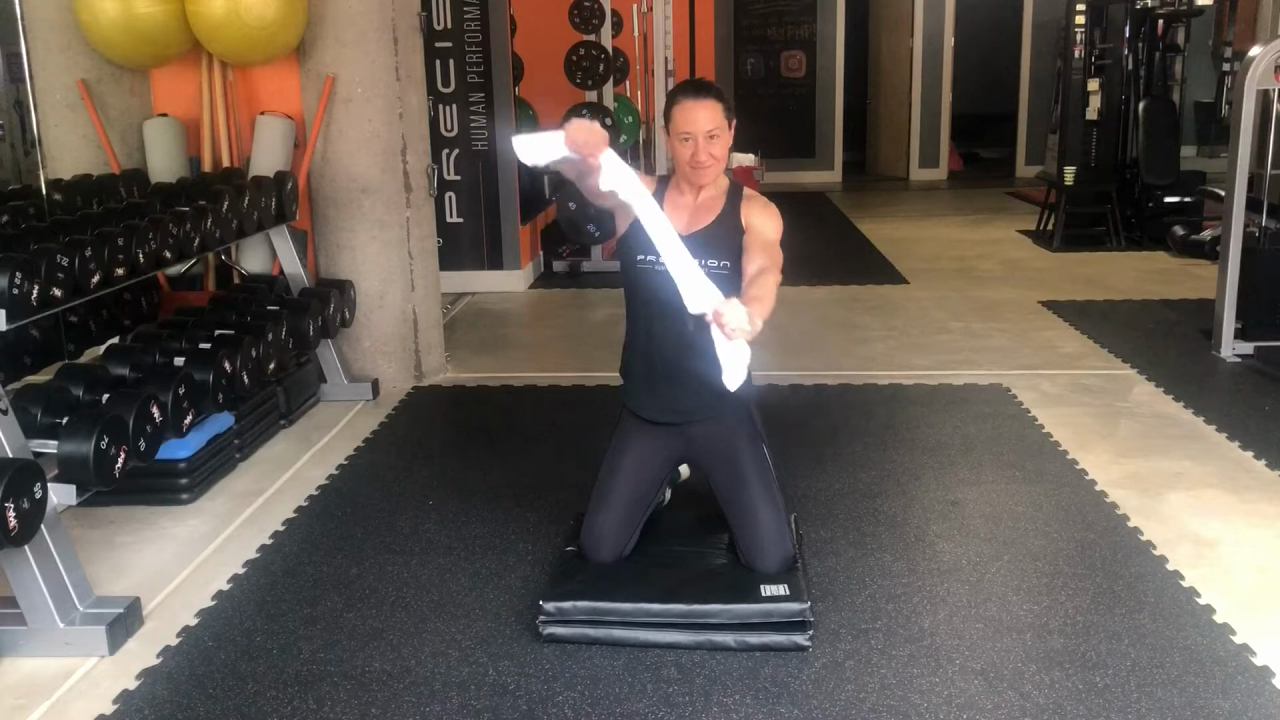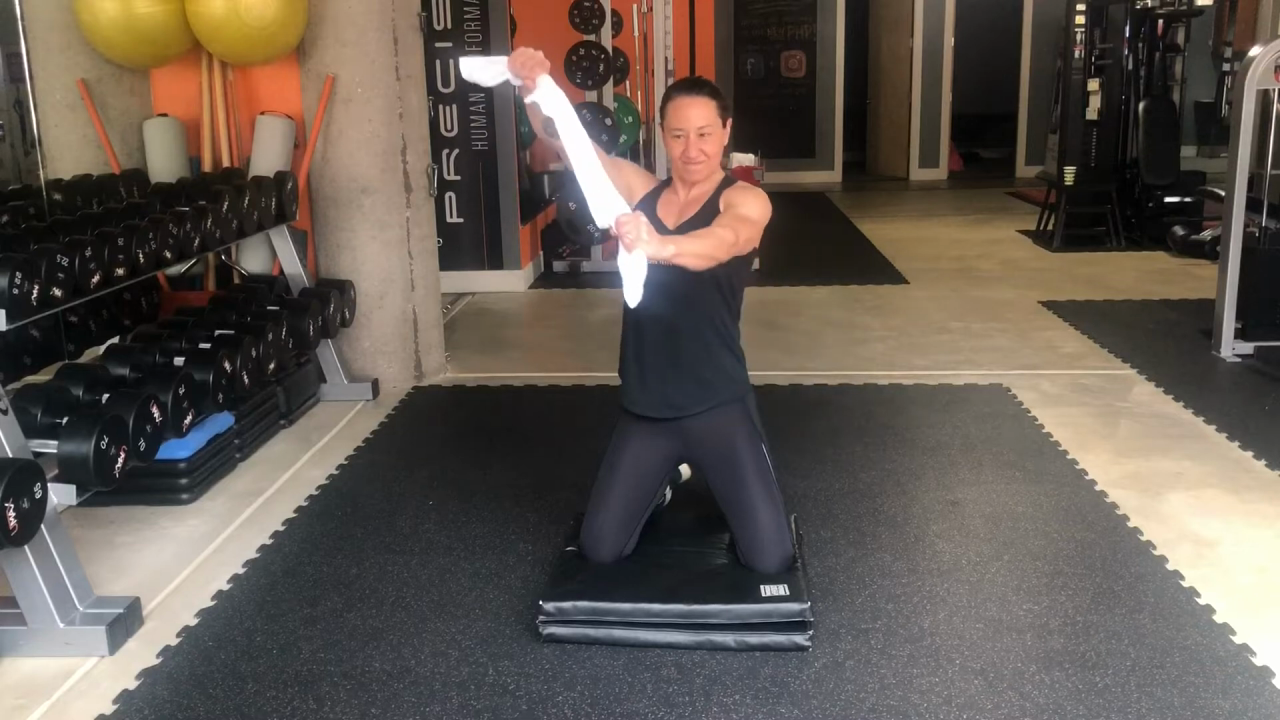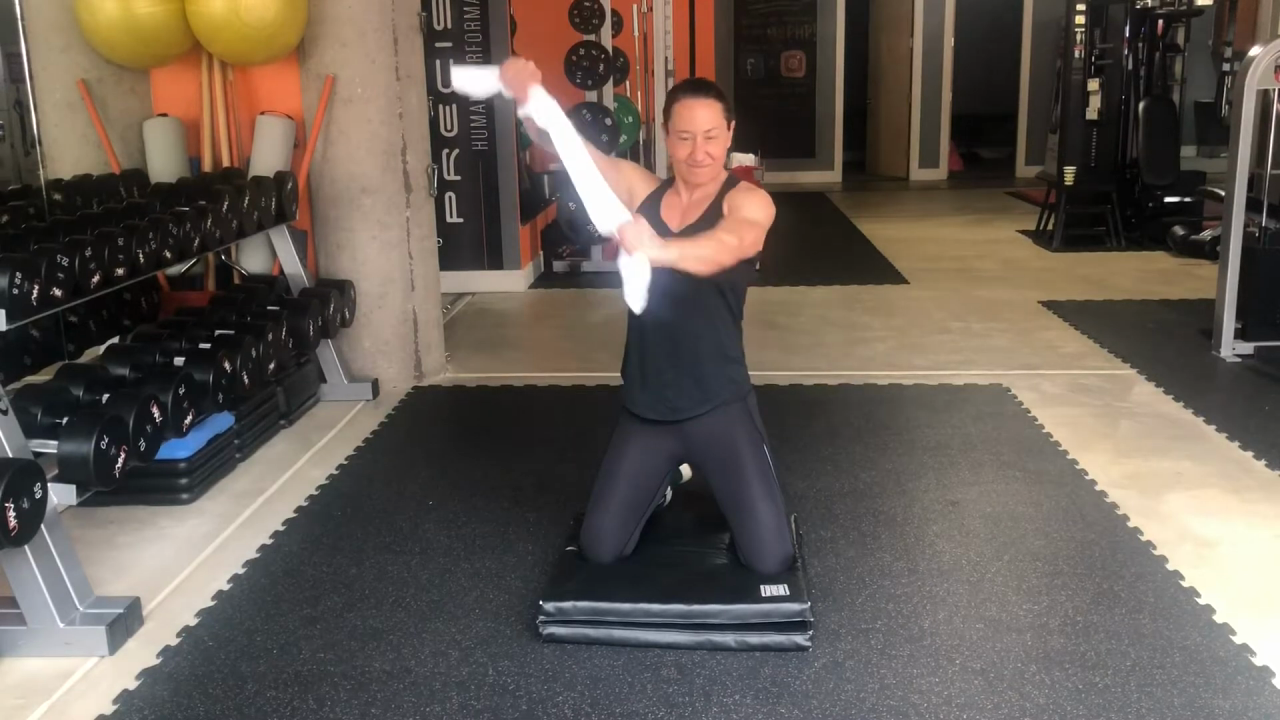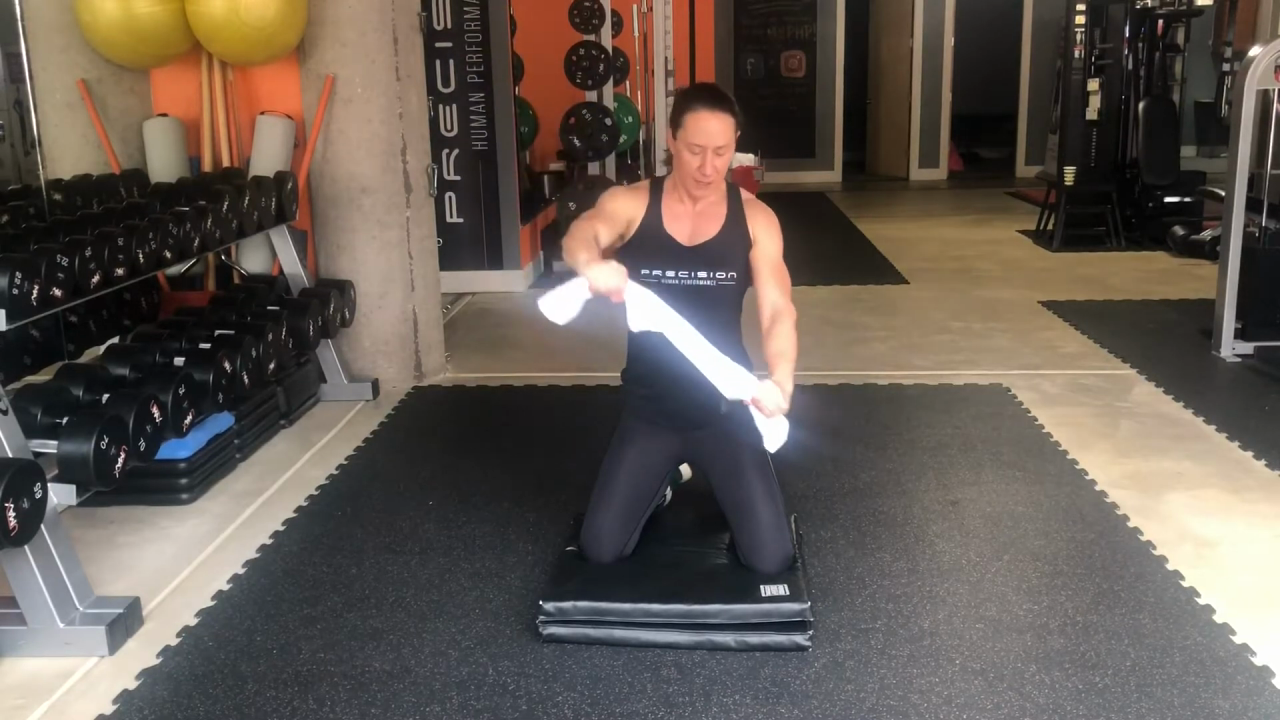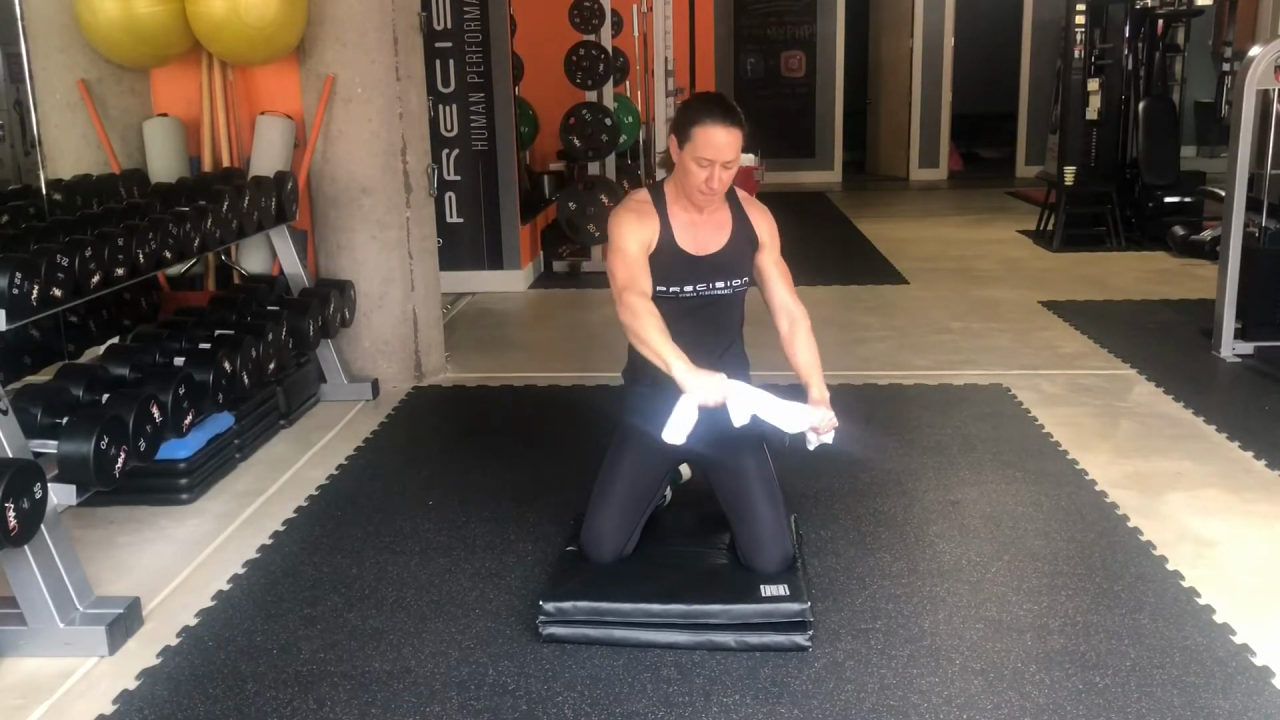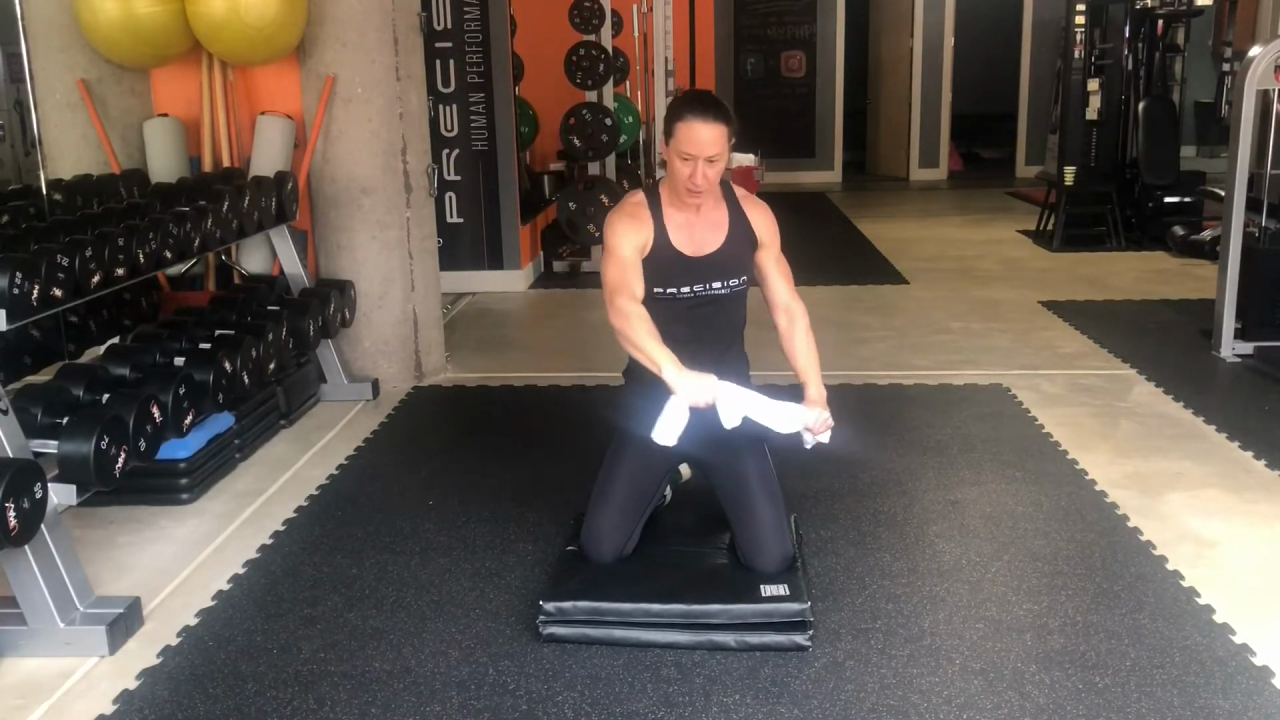
dt=0.7s
person 1, frame 1
left shoulder: (755, 211)
left elbow: (764, 272)
right elbow: (584, 175)
left wrist: (750, 316)
right wrist: (580, 148)
left hip: (722, 409)
right hip: (645, 410)
left knee: (772, 559)
right knee: (599, 549)
left ankle: (711, 483)
right ankle: (661, 483)
person 1, frame 2
left shoulder: (746, 201)
right shoulder: (637, 188)
left elbow: (720, 243)
right elbow: (564, 136)
left wrist: (660, 246)
right wrist: (535, 87)
left hip: (719, 407)
right hip: (644, 408)
left knee: (771, 558)
right knee: (599, 549)
left ankle: (724, 486)
right ankle: (662, 483)
person 1, frame 3
left shoulder: (749, 203)
right shoulder: (641, 190)
left elbow: (723, 248)
left wrist: (661, 250)
right wrist: (527, 95)
left hip: (720, 409)
right hip: (645, 409)
left knee: (772, 559)
right knee: (598, 548)
left ankle: (717, 484)
right ankle: (663, 482)
person 1, frame 4
left shoulder: (755, 217)
right shoulder: (630, 203)
left elbow: (778, 310)
right elbow: (581, 235)
left wrist: (779, 380)
right wrist: (592, 262)
left hip: (724, 407)
right hip: (649, 408)
left knee: (771, 558)
right knee: (599, 548)
left ankle: (702, 480)
right ankle: (660, 483)
person 1, frame 5
left shoulder: (754, 217)
right shoulder: (635, 217)
left elbow: (789, 312)
right elbow: (631, 302)
left wrist: (817, 392)
right wrist: (684, 372)
left hip: (729, 406)
right hip: (655, 404)
left knee: (771, 559)
right knee: (601, 549)
left ankle: (714, 480)
right ankle: (661, 482)
person 1, frame 6
left shoulder: (752, 214)
right shoulder: (631, 218)
left elbow: (788, 309)
right elbow: (622, 305)
left wrist: (814, 391)
right wrist: (674, 373)
right hip: (654, 403)
left knee: (772, 558)
right knee: (601, 548)
left ankle: (708, 480)
right ankle: (664, 482)
